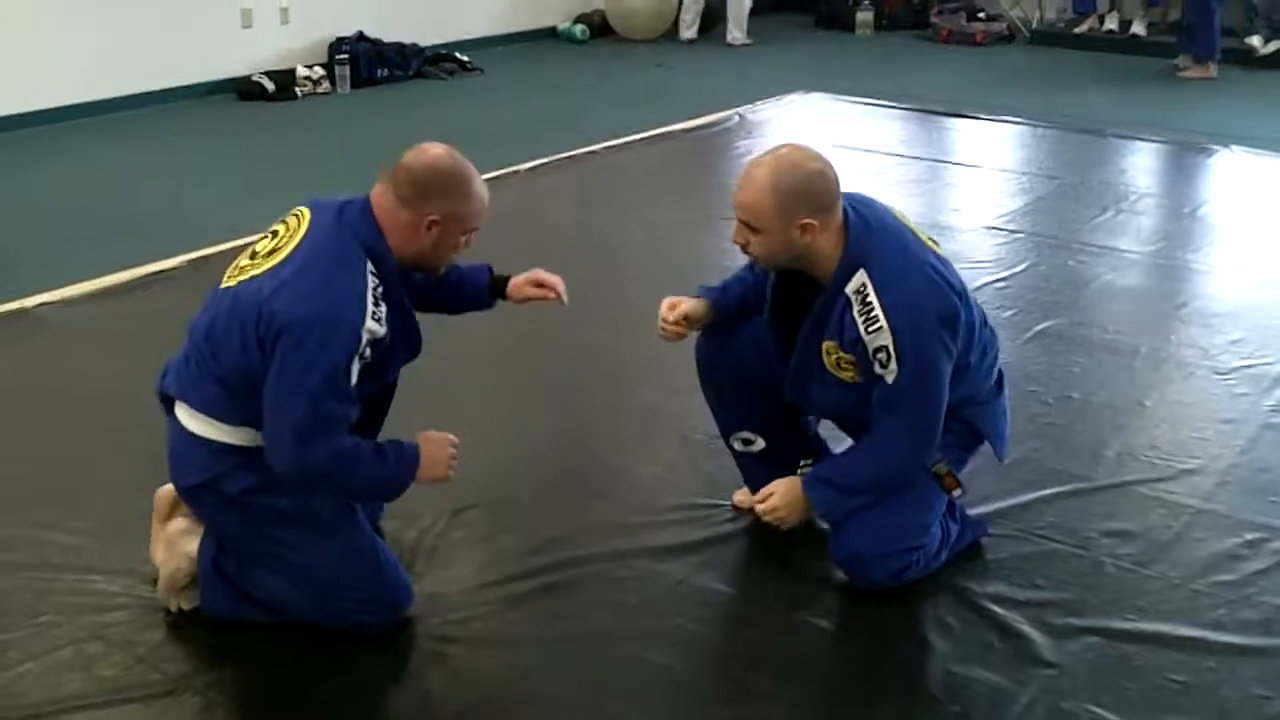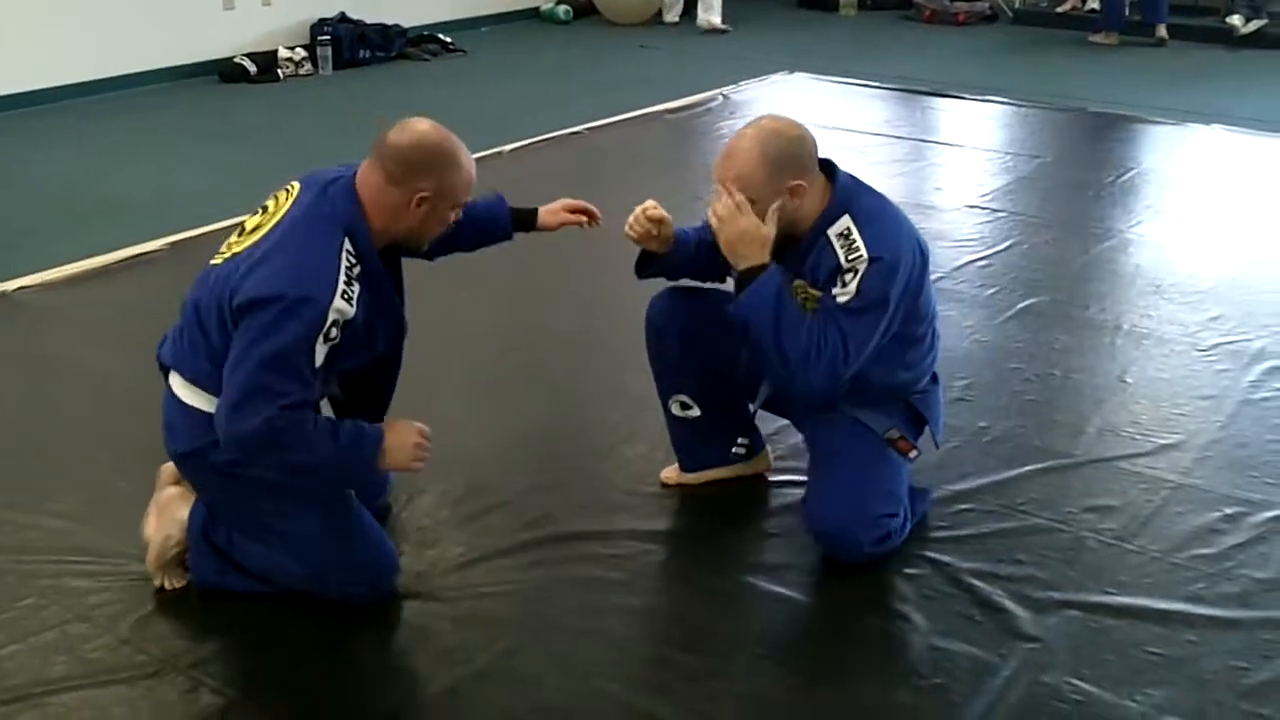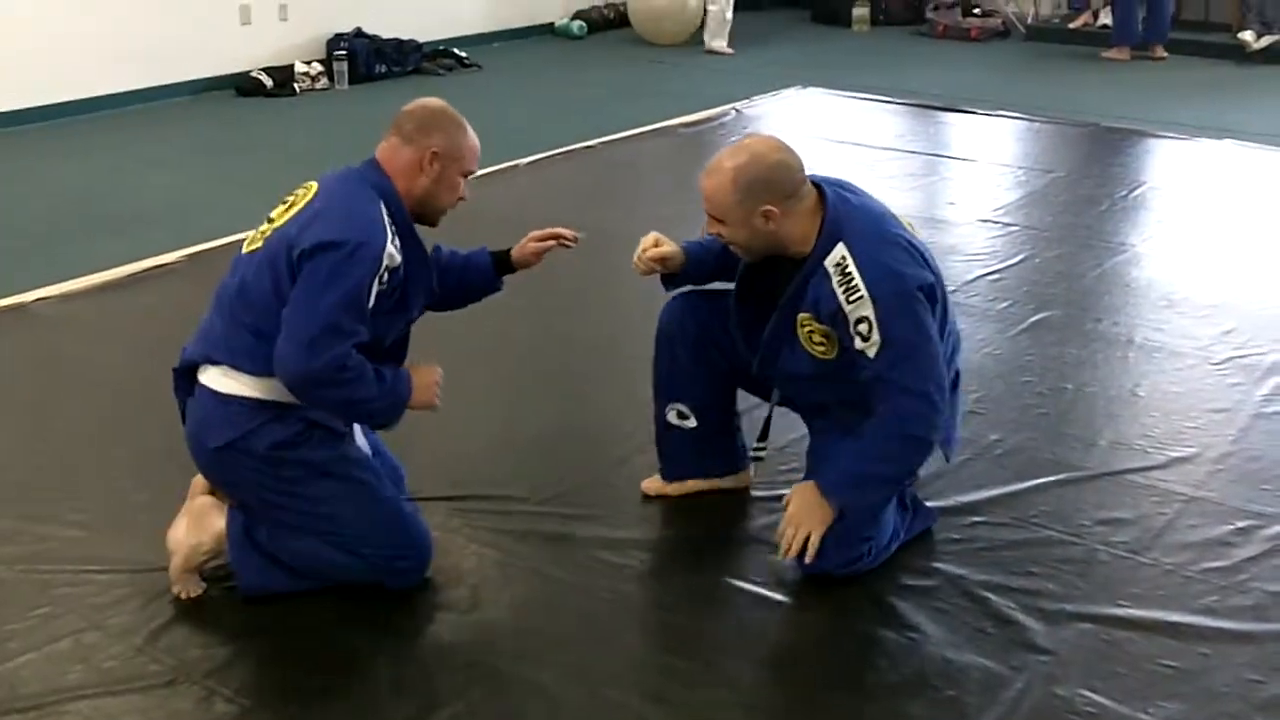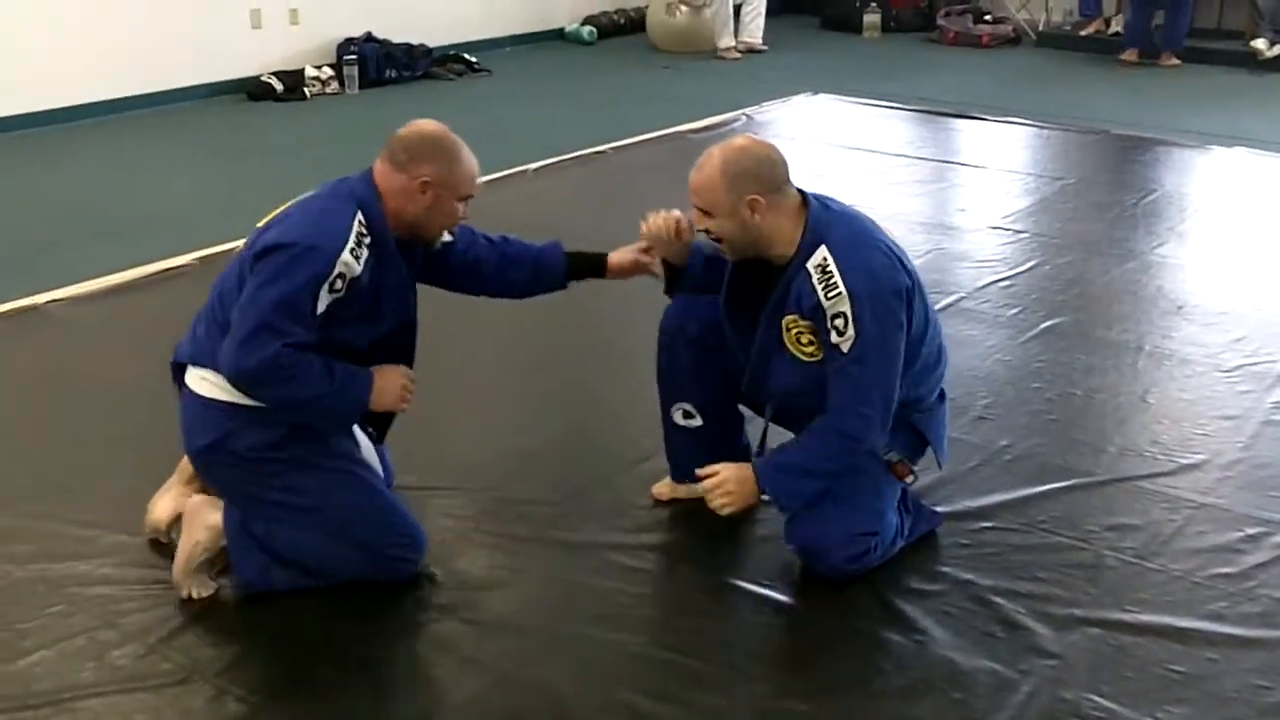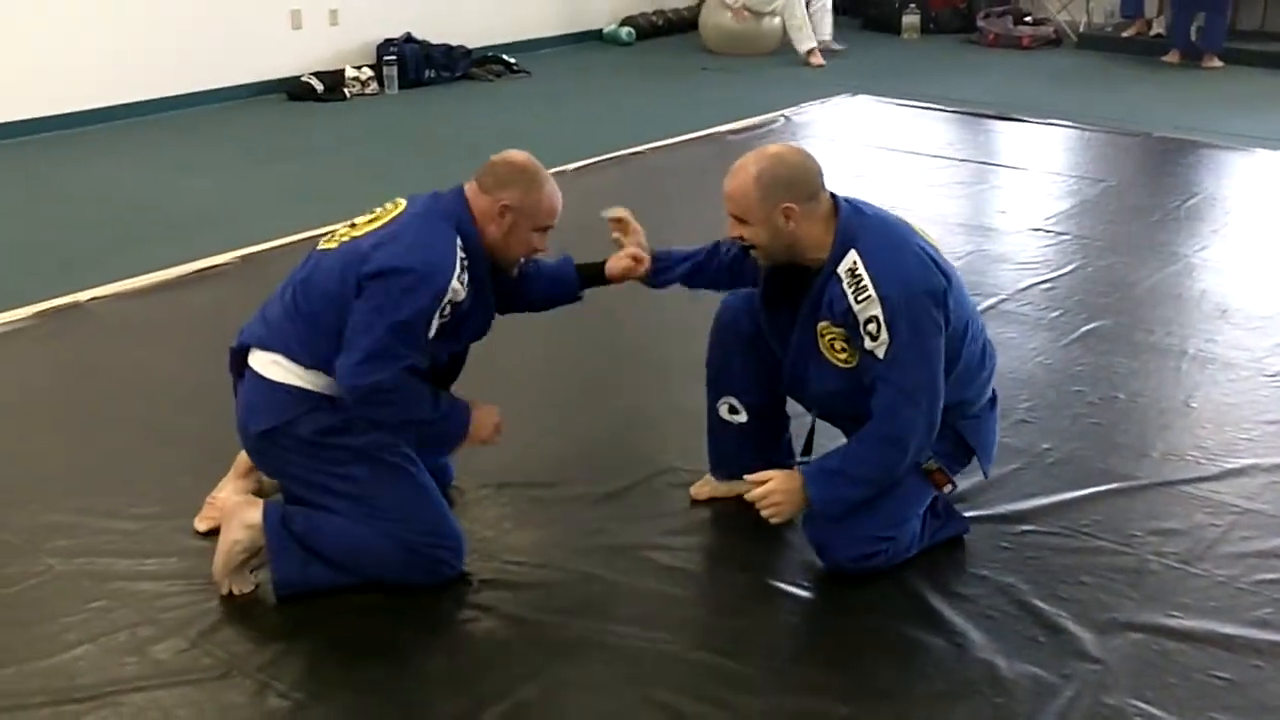
dt=1s
person 1, frame 1
left shoulder: (342, 221)
right shoulder: (333, 309)
left elbow: (408, 279)
right elbow: (307, 454)
left wrist: (499, 287)
right wrist: (411, 463)
left hip: (255, 416)
right hip: (232, 457)
left knee: (362, 510)
right knee: (377, 602)
left ankle: (200, 503)
right ankle: (204, 558)
person 1, frame 2
left shoulder: (343, 193)
right shoulder: (308, 287)
left elbow: (432, 229)
right elbow: (257, 426)
left wrist: (529, 219)
right wrist: (374, 446)
left hip: (268, 399)
right hip: (225, 429)
left knee: (369, 489)
right knee: (364, 574)
left ankle: (209, 488)
right ankle: (192, 524)
person 1, frame 3
left shoulder: (354, 196)
right shoulder: (358, 235)
left elbow: (418, 280)
right elbow: (313, 366)
left wrist: (506, 262)
right wrist: (400, 389)
left hip: (247, 405)
right hip: (253, 422)
left knee: (384, 487)
right knee: (402, 555)
left ankle: (233, 486)
right ankle: (226, 529)
person 1, frame 4
left shoulder: (375, 213)
right shoulder: (320, 245)
left elbow: (479, 259)
right elbow: (256, 364)
left wrist: (599, 265)
right wrist: (363, 389)
left hip: (268, 406)
right hip: (241, 418)
left knee: (371, 480)
right knee: (394, 549)
left ankle: (211, 476)
right ankle: (223, 523)
person 1, frame 5
left shoulder: (446, 219)
right shoulder: (425, 266)
left elbow: (509, 282)
right elbow: (373, 384)
left wrist: (598, 274)
right wrist: (460, 420)
left hip: (320, 385)
right hip: (298, 403)
left knee: (433, 477)
right knee: (435, 553)
left ankle: (271, 464)
right ankle: (262, 524)
person 2, frame 1
left shoulder: (904, 302)
right shoulder: (825, 221)
left elbow: (904, 440)
right elbow: (761, 280)
left wrist: (813, 495)
right wrist: (706, 307)
left hip: (931, 417)
left knee: (867, 557)
right knee: (723, 348)
left ankle: (946, 522)
right ankle: (791, 469)
person 2, frame 2
left shoulder: (879, 248)
right shoulder: (777, 201)
left elbow: (817, 371)
right elbow: (711, 248)
left wrist: (755, 267)
right wrist: (668, 243)
left hip: (866, 397)
left knee: (845, 530)
right knee: (671, 314)
left ankle: (879, 483)
right ankle: (727, 453)
person 2, frame 3
left shoulder: (880, 278)
right shoulder: (796, 199)
left elbow: (915, 412)
right elbow: (735, 252)
left wrist: (829, 494)
right wrist: (683, 259)
left hip: (874, 412)
left knee: (827, 552)
right knee: (687, 320)
left ankle: (896, 508)
right ankle: (708, 466)
person 2, frame 4
left shoulder: (859, 279)
right shoulder: (761, 230)
left elbow: (856, 422)
right elbow: (722, 276)
left wrist: (762, 479)
right wrist: (680, 256)
left hip: (877, 418)
left knee: (827, 545)
right knee: (686, 323)
left ankle: (898, 508)
right ankle: (709, 467)
person 2, frame 5
left shoulder: (893, 285)
right shoulder: (799, 236)
left elbow: (902, 428)
right elbow: (738, 262)
left wrist: (811, 488)
right wrist: (653, 261)
left hip: (930, 420)
right hip: (855, 388)
left knee: (842, 542)
right knee: (739, 317)
left ankle: (926, 504)
right ankle: (750, 467)
